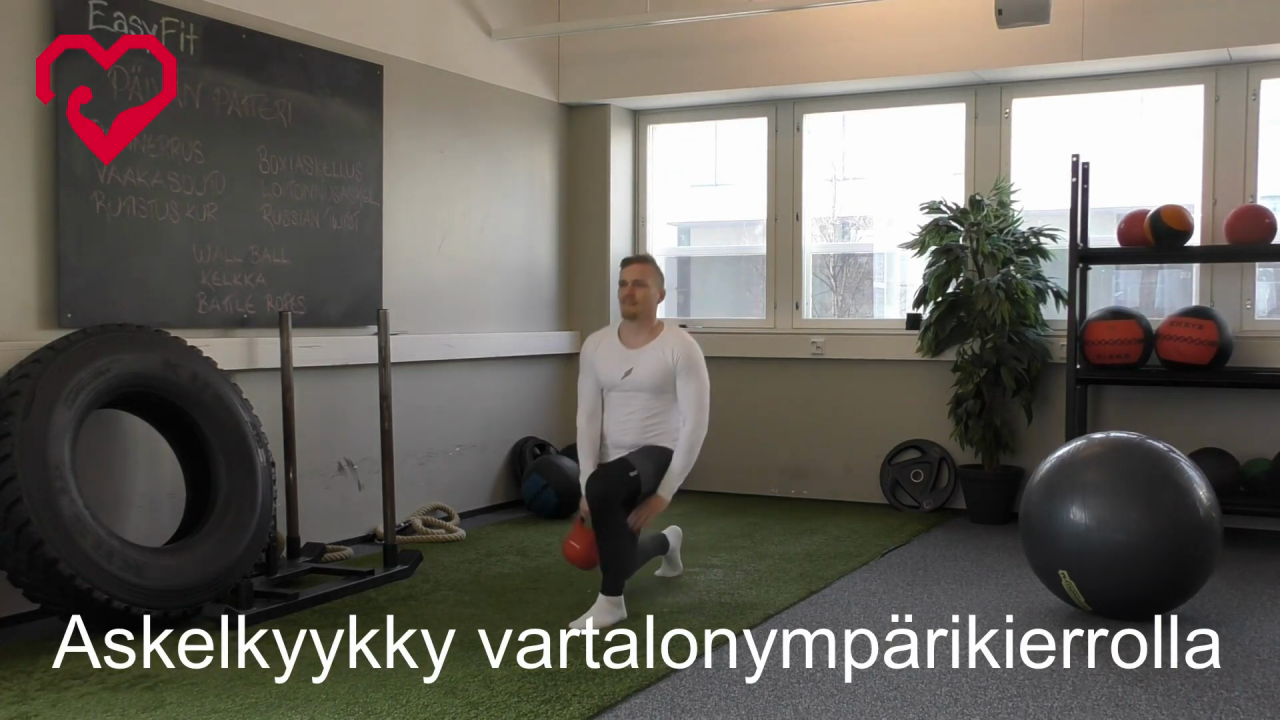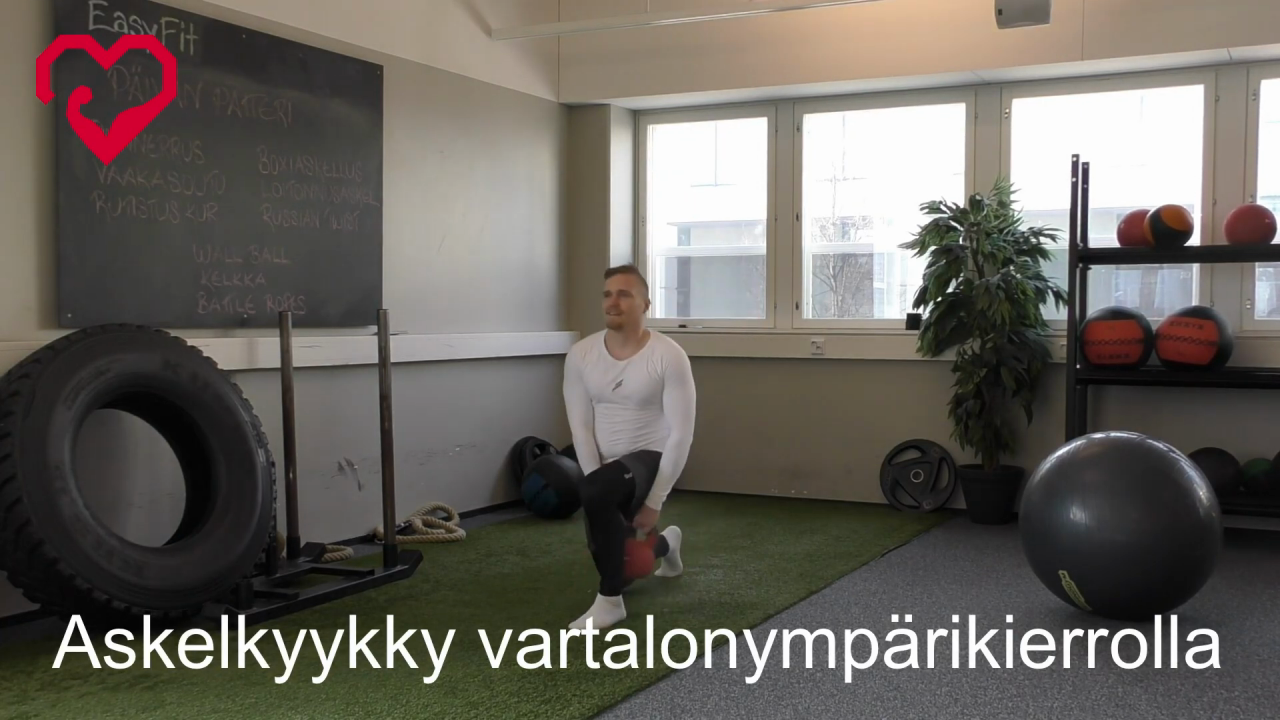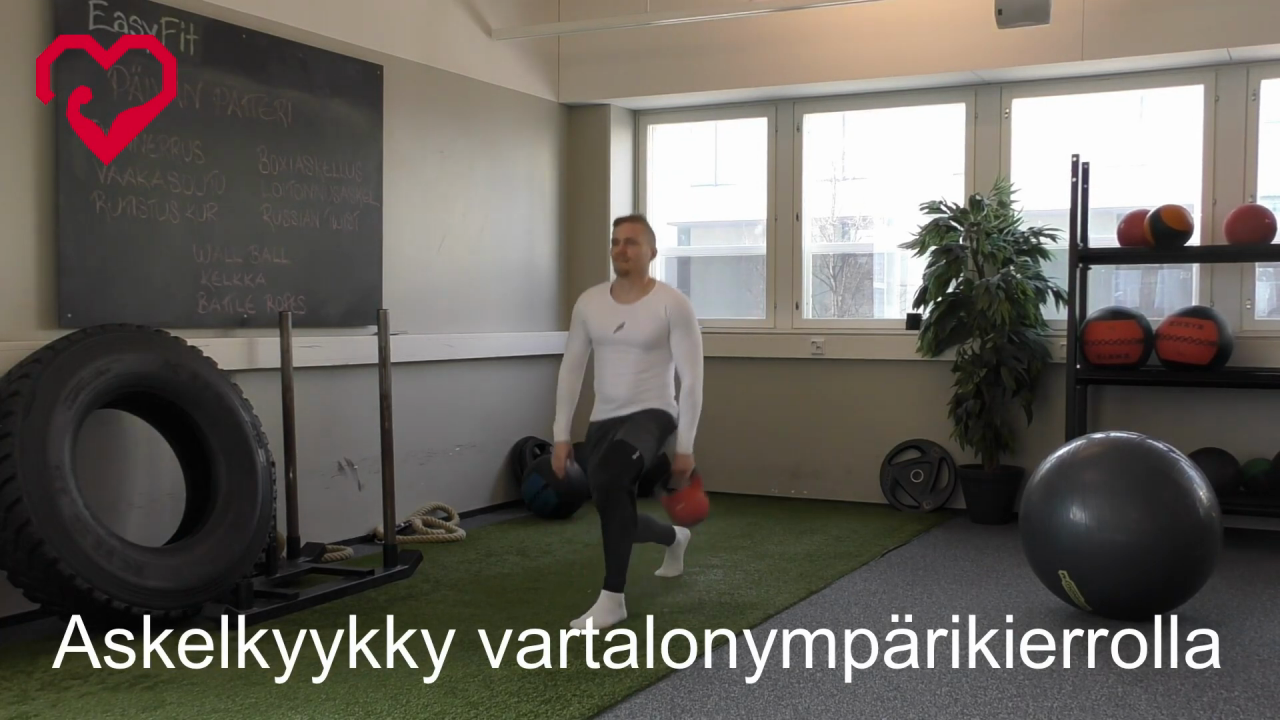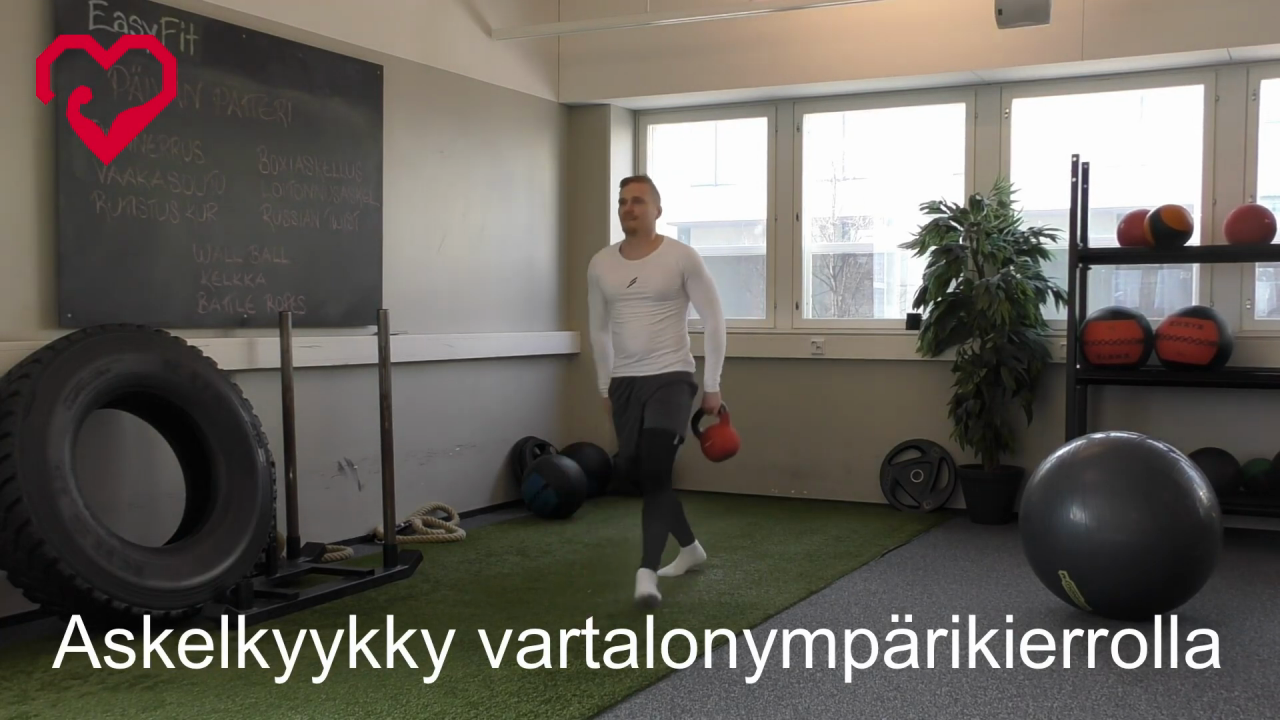
dt=0.3s
person 1, frame 1
left shoulder: (680, 347)
right shoulder: (595, 345)
left elbow: (695, 424)
right elbow: (587, 416)
left wrist: (663, 493)
right wrist: (586, 486)
left hip: (657, 454)
right hip: (612, 457)
left knee: (603, 489)
left ankle: (610, 601)
right ankle: (667, 542)
person 1, frame 2
left shoulder: (668, 357)
right shoulder: (580, 354)
left elbow: (681, 434)
right elbow: (580, 427)
left wrist: (654, 502)
right wrist: (596, 484)
left hip: (648, 459)
right hip: (603, 466)
left knee: (599, 493)
left ankle: (609, 602)
right ankle: (666, 542)
person 1, frame 3
left shoulder: (672, 303)
right shoulder: (588, 302)
left elbow: (692, 377)
right elbow: (571, 369)
left wrist: (685, 446)
right wrist: (561, 435)
left hip: (651, 416)
right hip: (604, 420)
left knee: (608, 481)
right knee: (620, 522)
left ankle: (612, 598)
right ankle: (674, 536)
person 1, frame 4
left shoulder: (681, 257)
right shoulder: (601, 264)
left elbow: (714, 321)
right elbow: (598, 330)
left wrist: (711, 386)
right wrist: (605, 386)
left hip: (670, 378)
right hip: (625, 382)
left knee: (654, 470)
right knee: (646, 474)
left ankle: (648, 572)
right ankle: (690, 546)
